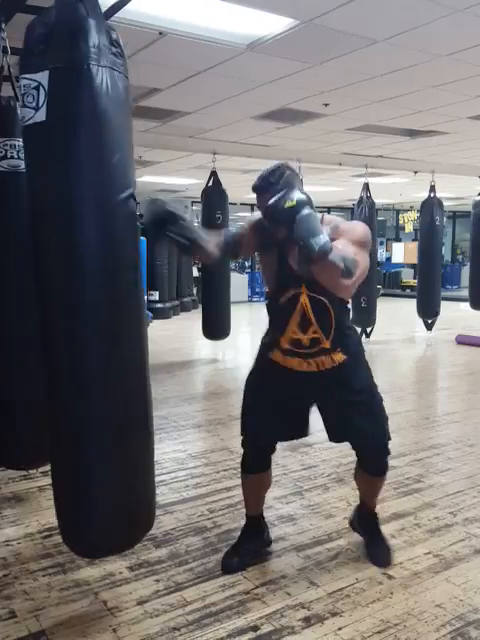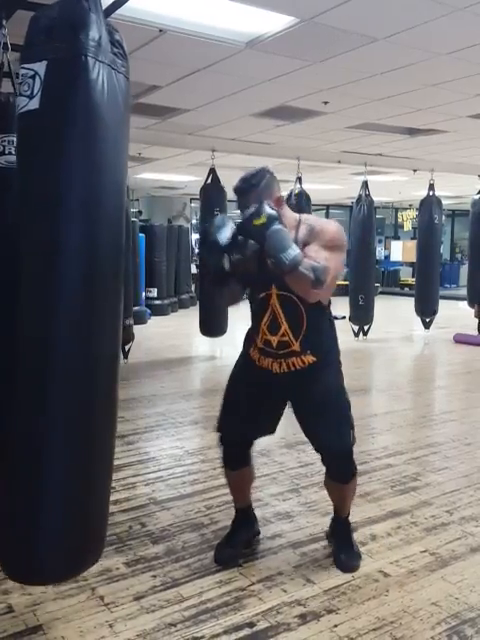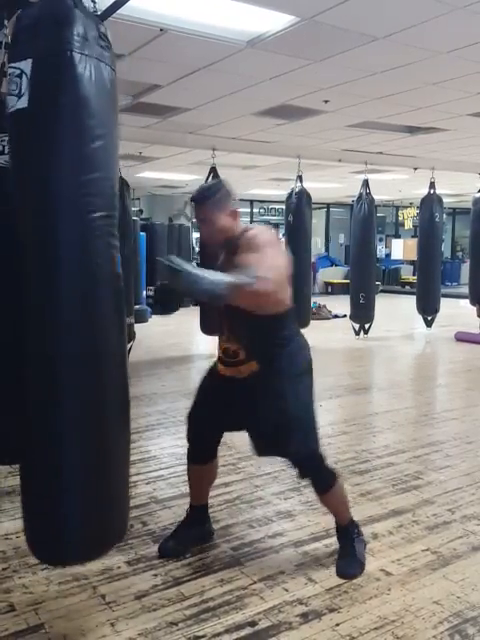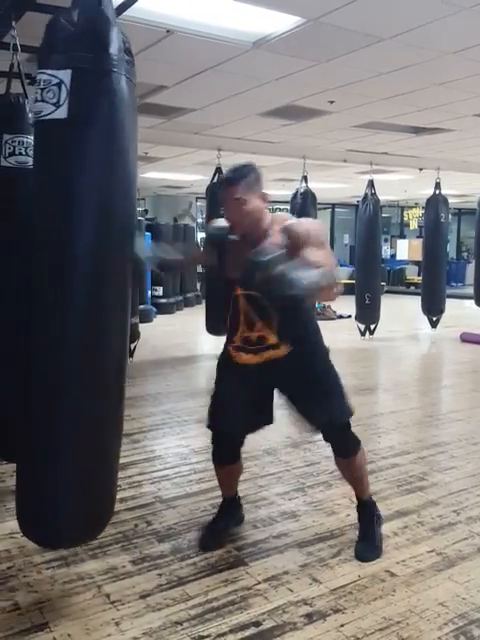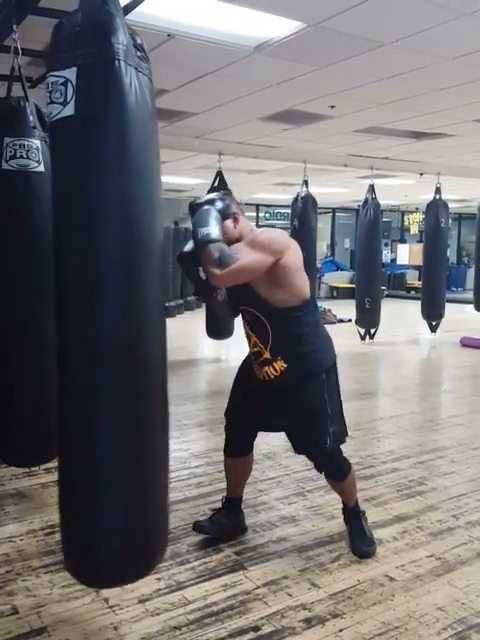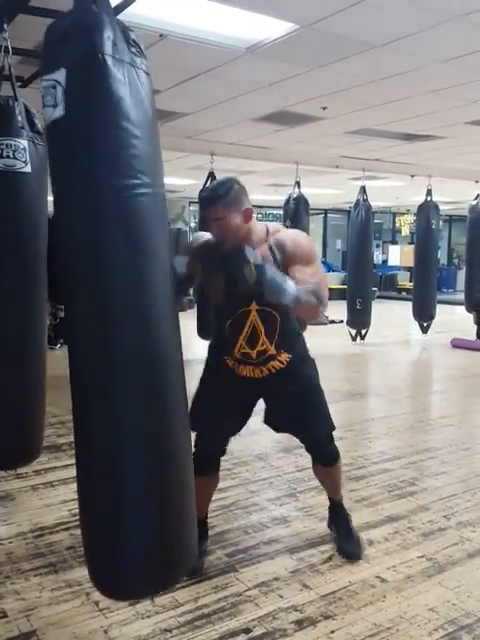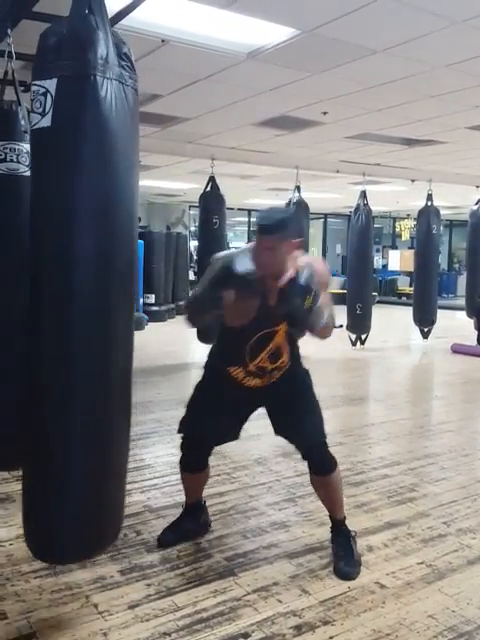
dt=0.7s
person 1, frame 1
left shoulder: (349, 231)
right shoulder: (265, 231)
left elbow: (341, 282)
right elbow: (217, 247)
left wrist: (304, 225)
left hip: (338, 359)
right hip: (279, 359)
left knee: (373, 448)
right knee: (255, 448)
left ankle: (367, 519)
right ankle: (254, 531)
person 1, frame 2
left shoulder: (323, 232)
right shoulder: (250, 238)
left elbow: (315, 289)
right elbow: (230, 296)
left wrist: (276, 235)
left hip: (314, 361)
right hip: (258, 358)
left knee: (339, 453)
right knee: (232, 441)
left ankle: (341, 528)
right ankle: (244, 523)
person 1, frame 3
left shoulder: (259, 241)
right shoulder: (230, 248)
left elbow: (259, 290)
right elbow: (221, 292)
left wrist: (189, 277)
right wrist: (187, 280)
left hip: (279, 366)
right hip: (236, 364)
left knee: (306, 458)
right knee: (201, 435)
left ankle: (349, 533)
right ankle: (197, 522)
person 1, frame 4
left shoulder: (298, 231)
right shoulder: (228, 238)
left elbow: (329, 289)
left hip: (298, 350)
right hip: (242, 355)
left knee: (337, 431)
right knee: (225, 436)
left ankle: (367, 511)
right ankle: (229, 511)
person 1, frame 5
left shoulder: (269, 241)
right shoulder: (237, 251)
left elbow: (220, 273)
right elbow: (223, 298)
left wrist: (207, 225)
right wrist: (195, 268)
left hip: (307, 366)
right hip: (264, 362)
left knee: (324, 452)
right knee: (236, 433)
left ankle: (354, 515)
right ankle: (232, 513)
person 1, frame 6
left shoulder: (289, 244)
right shoulder: (208, 248)
left elbow: (316, 306)
left wrist: (267, 276)
left hip: (286, 362)
right hip: (228, 364)
left knee: (321, 442)
right knee: (207, 447)
left ankle: (339, 516)
right ankle: (198, 531)
person 1, frame 7
left shoulder: (312, 270)
right shoulder: (231, 264)
left elbow: (323, 331)
right elbow: (194, 317)
left wrist: (309, 303)
right wrist: (219, 284)
left hip: (284, 372)
right hip: (229, 371)
left knee: (318, 453)
right knee: (193, 445)
left ankle: (341, 534)
right ankle: (194, 515)
